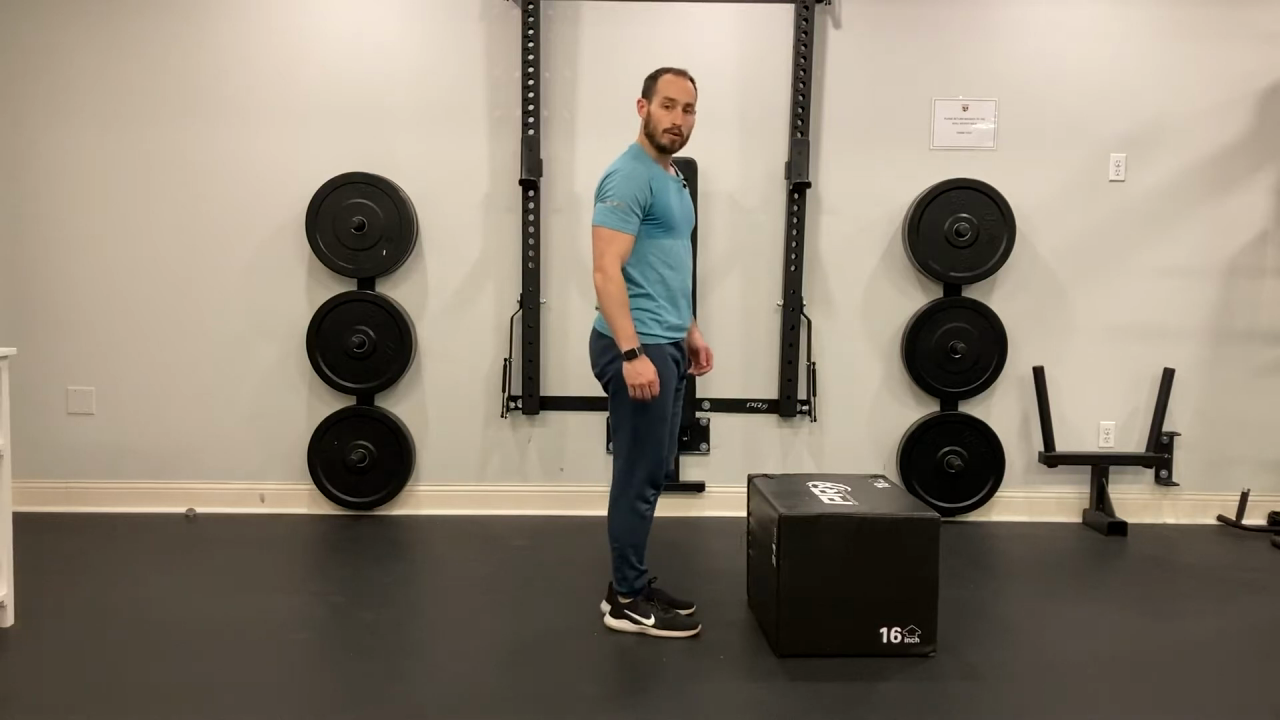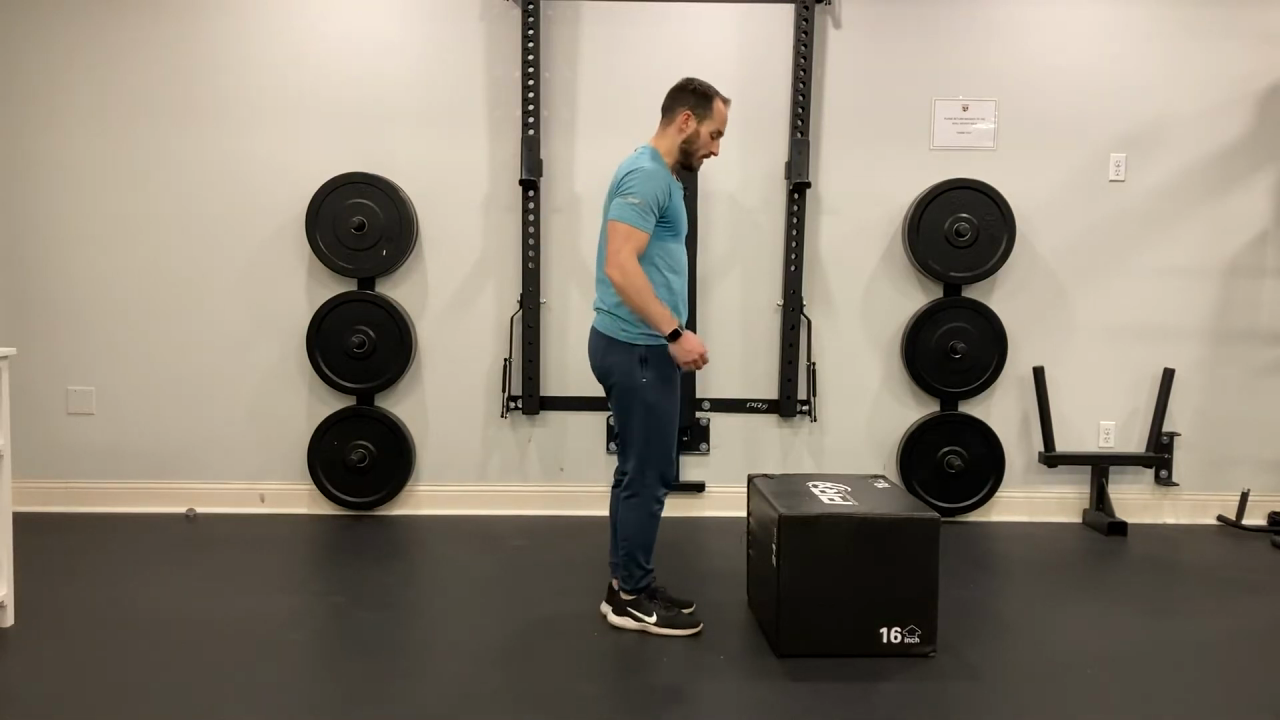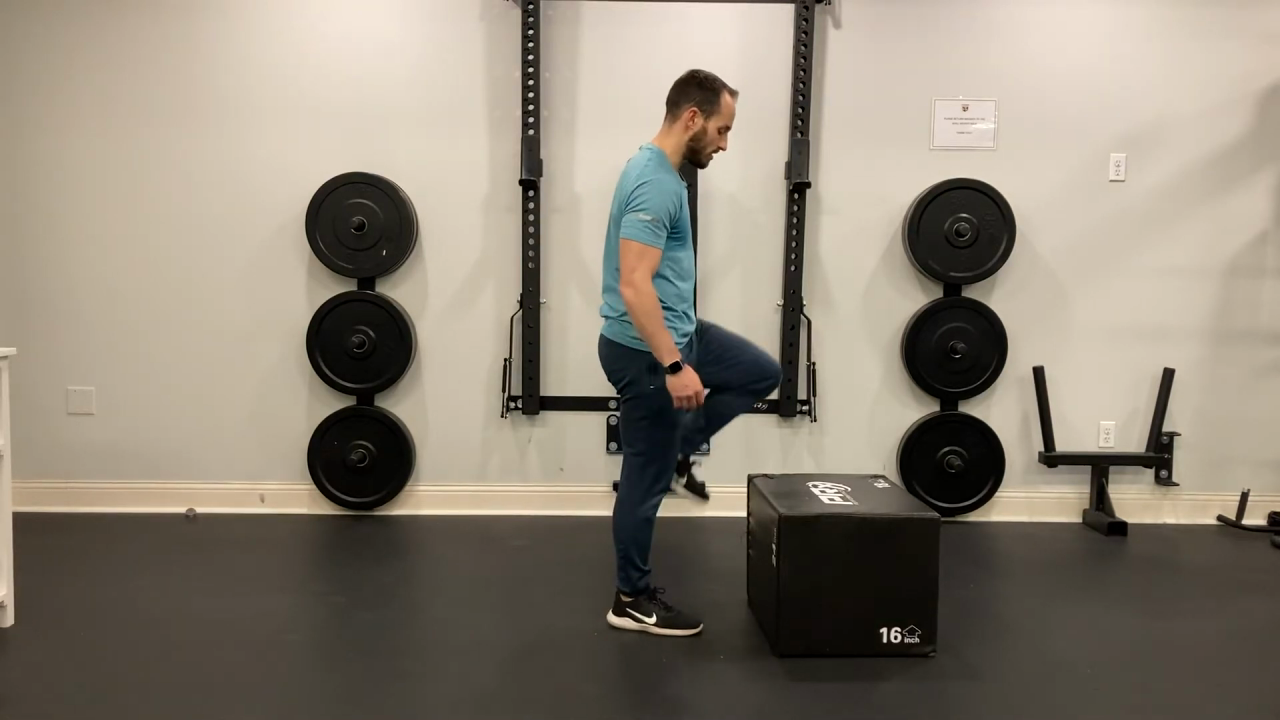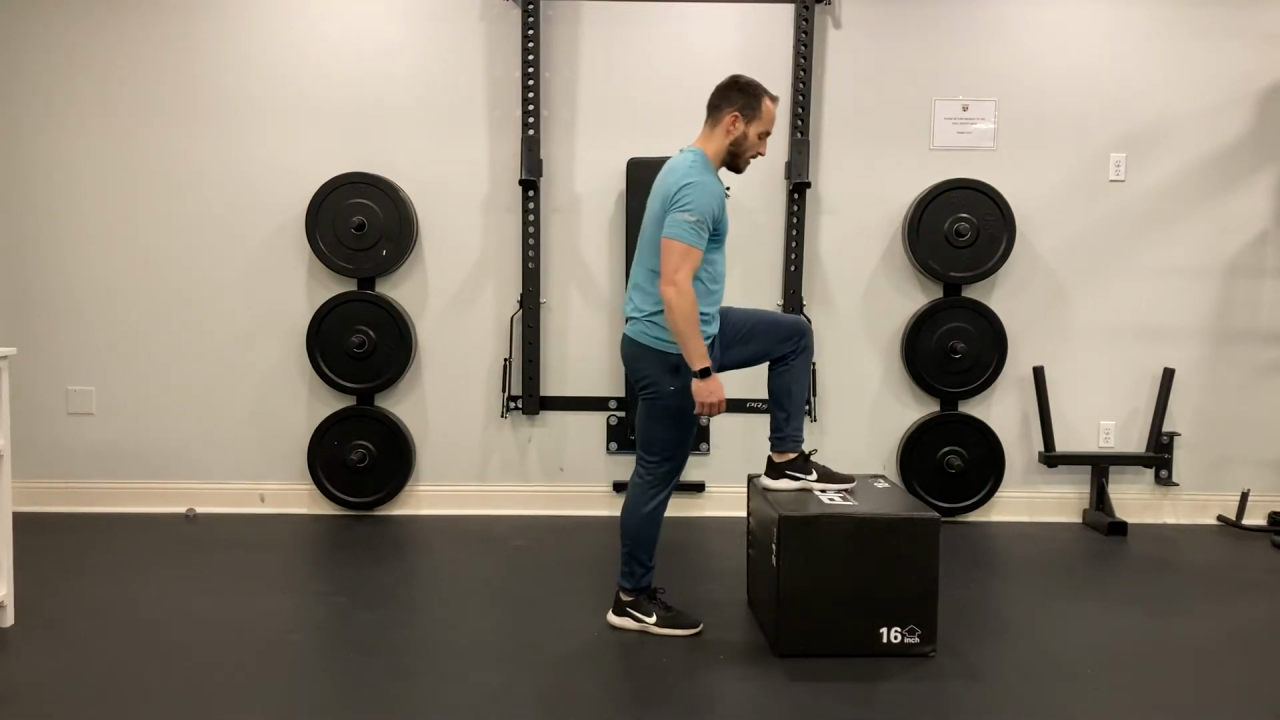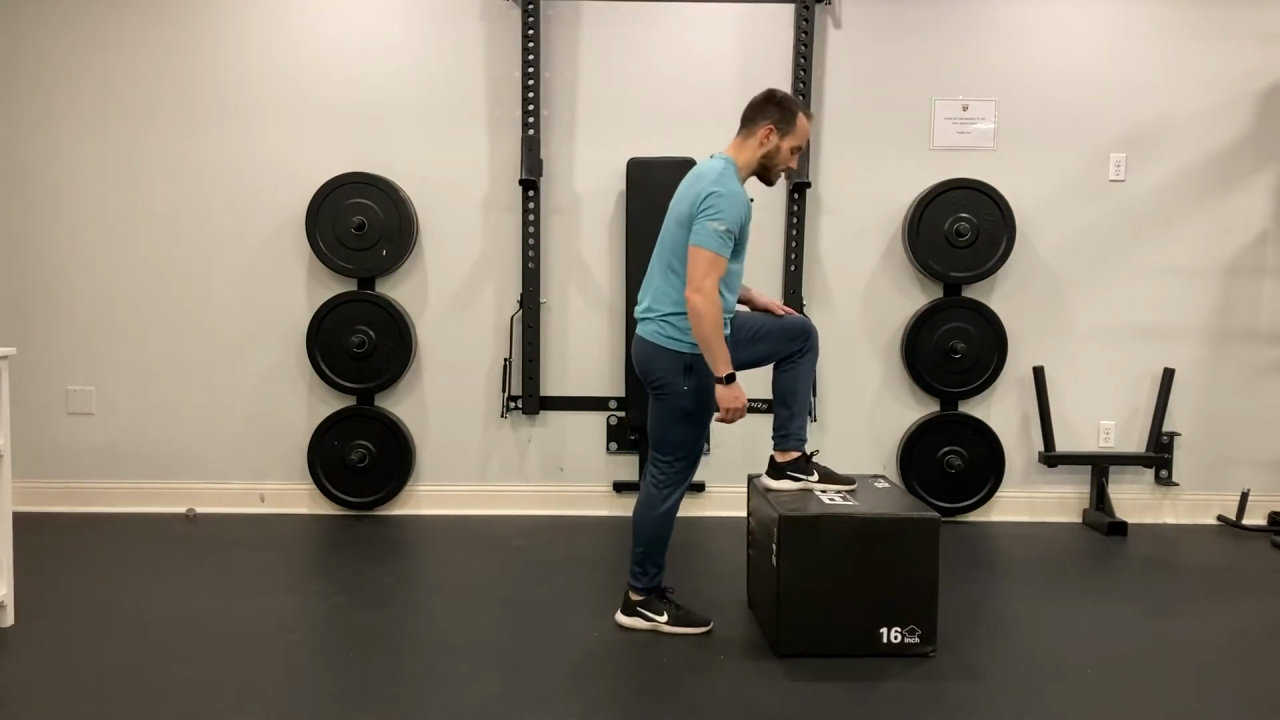
dt=1s
person 1, frame 1
left shoulder: (673, 178)
right shoulder: (629, 177)
right elbow: (608, 272)
left wrist: (691, 333)
right wrist: (632, 353)
left hip: (666, 346)
right hip: (639, 351)
left knee: (654, 474)
right knee: (638, 477)
left ankle: (630, 585)
right ankle: (628, 601)
person 1, frame 2
left shoulder: (656, 175)
right shoulder: (647, 175)
right elbow: (621, 265)
right wrist: (675, 333)
left hip: (634, 343)
right hip: (637, 346)
left knee: (639, 470)
right knee: (650, 473)
left ankle: (625, 584)
right ankle: (632, 595)
person 1, frame 3
left shoulder: (656, 170)
right shoulder: (655, 183)
right elbow: (635, 285)
right wrist: (673, 367)
left hip: (674, 334)
right hip: (645, 350)
left knee: (761, 374)
right knee: (646, 475)
left ankle: (675, 454)
right ankle: (632, 599)
person 1, frame 4
left shoulder: (688, 169)
right shoulder: (697, 185)
right elbow: (675, 286)
left wrist: (703, 352)
right wrist: (702, 371)
left hip: (688, 332)
right hip: (667, 349)
left knee: (794, 334)
right knee: (658, 473)
left ankle: (785, 460)
right ankle: (632, 599)
person 1, frame 5
left shoulder: (712, 174)
right shoulder: (727, 195)
right elbow: (699, 294)
left wrist: (753, 301)
right wrist: (725, 379)
left hip: (681, 336)
right hip: (678, 350)
left knee: (798, 334)
right knee: (670, 473)
left ankle: (788, 460)
right ankle: (641, 599)
